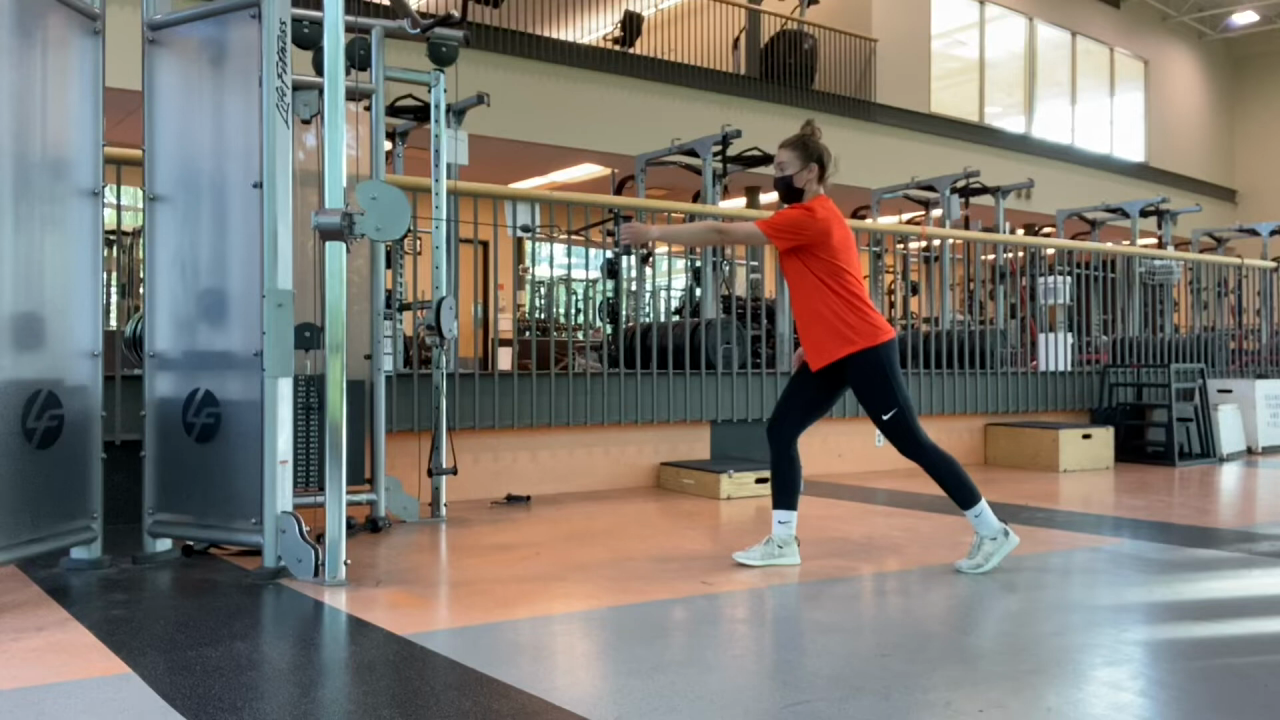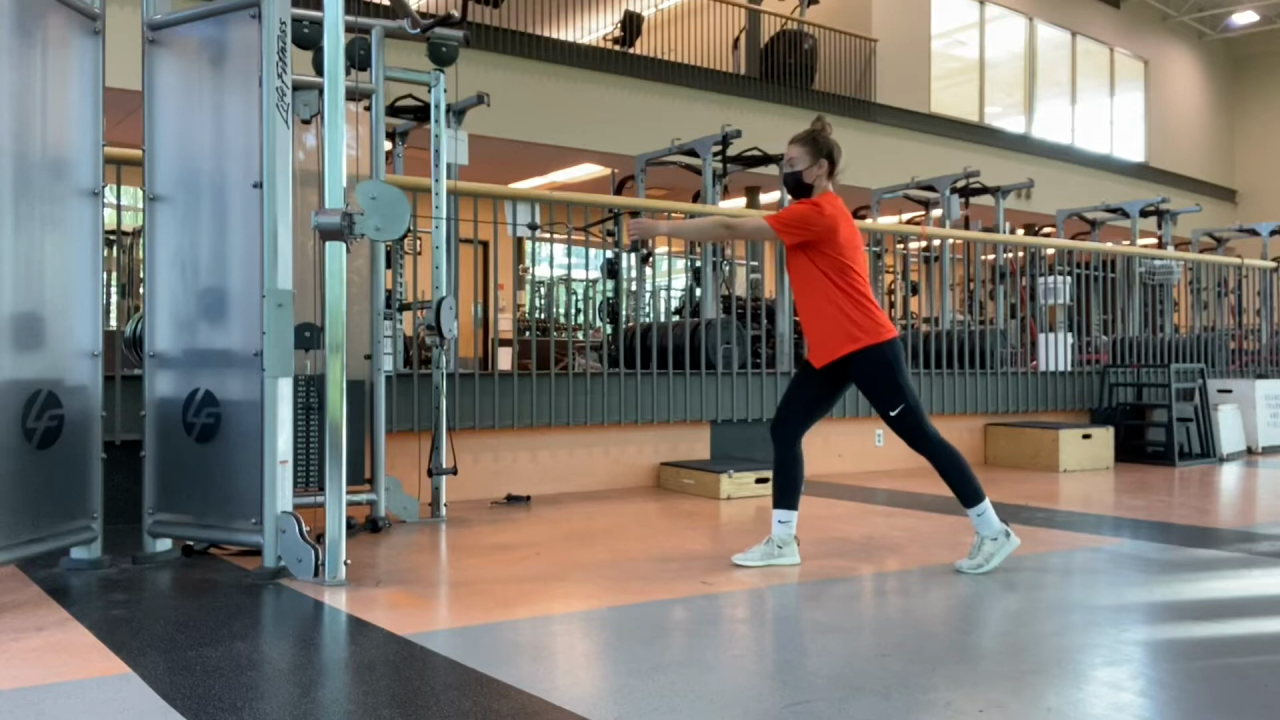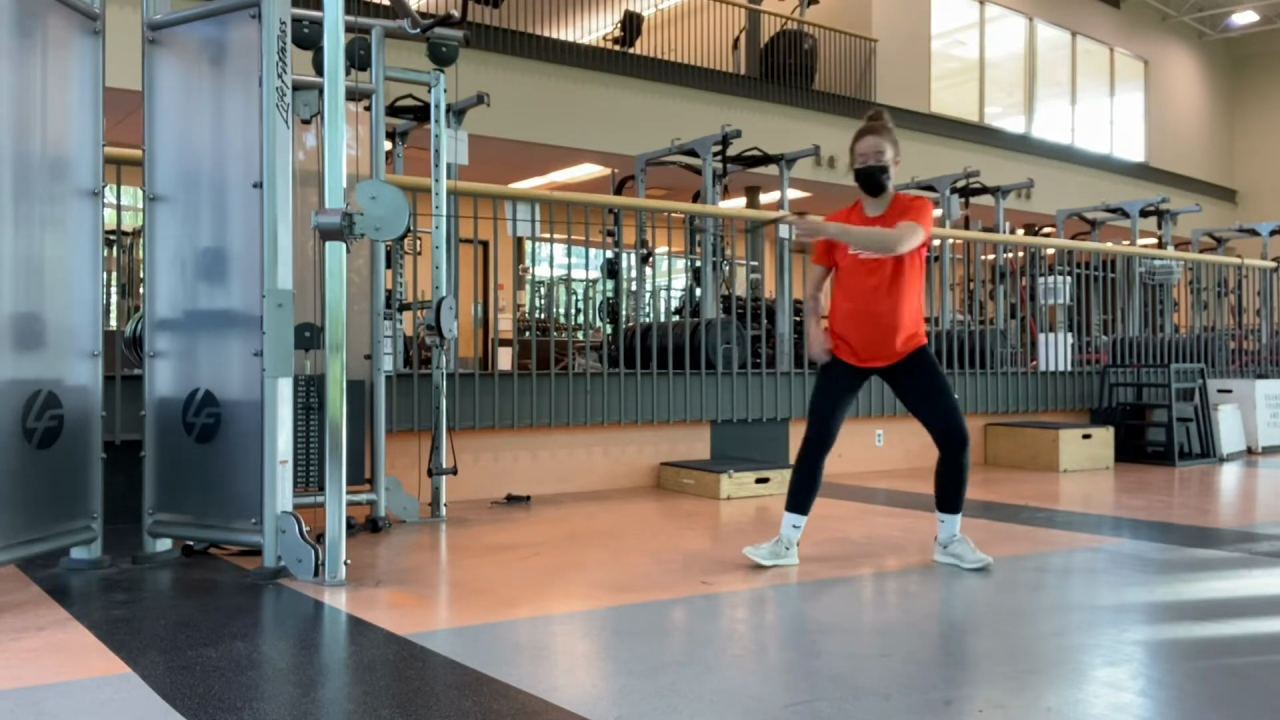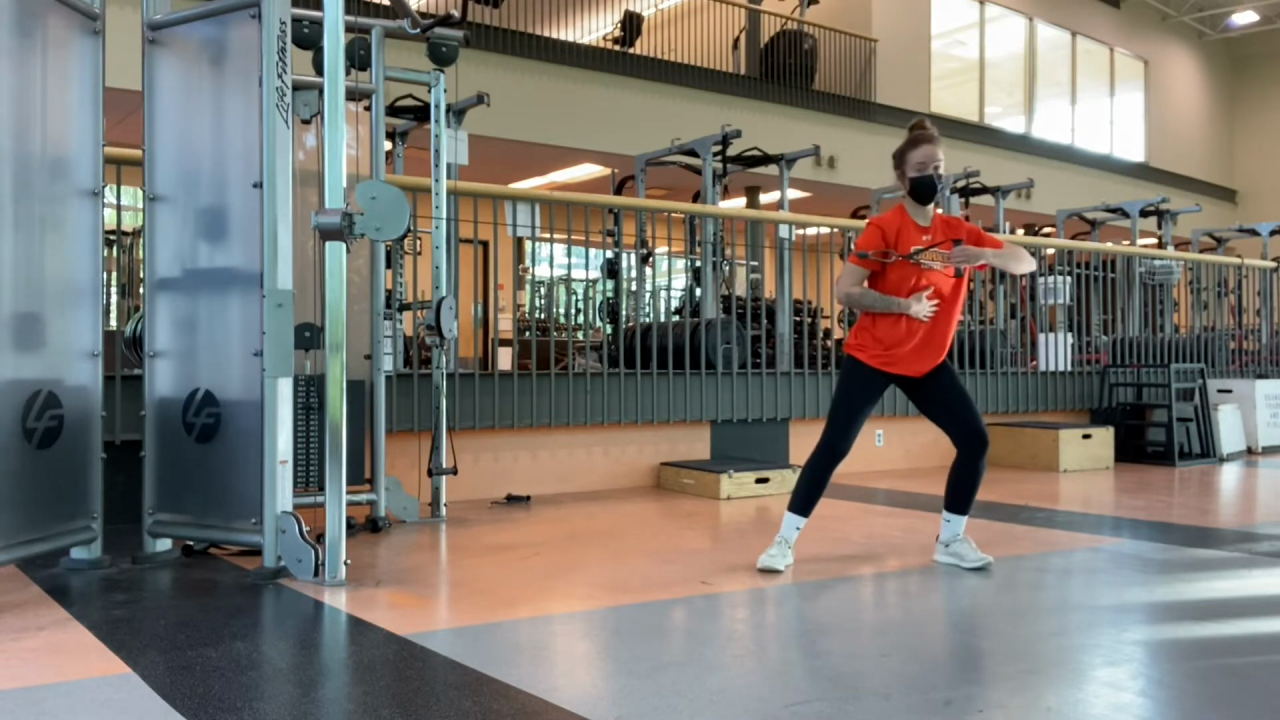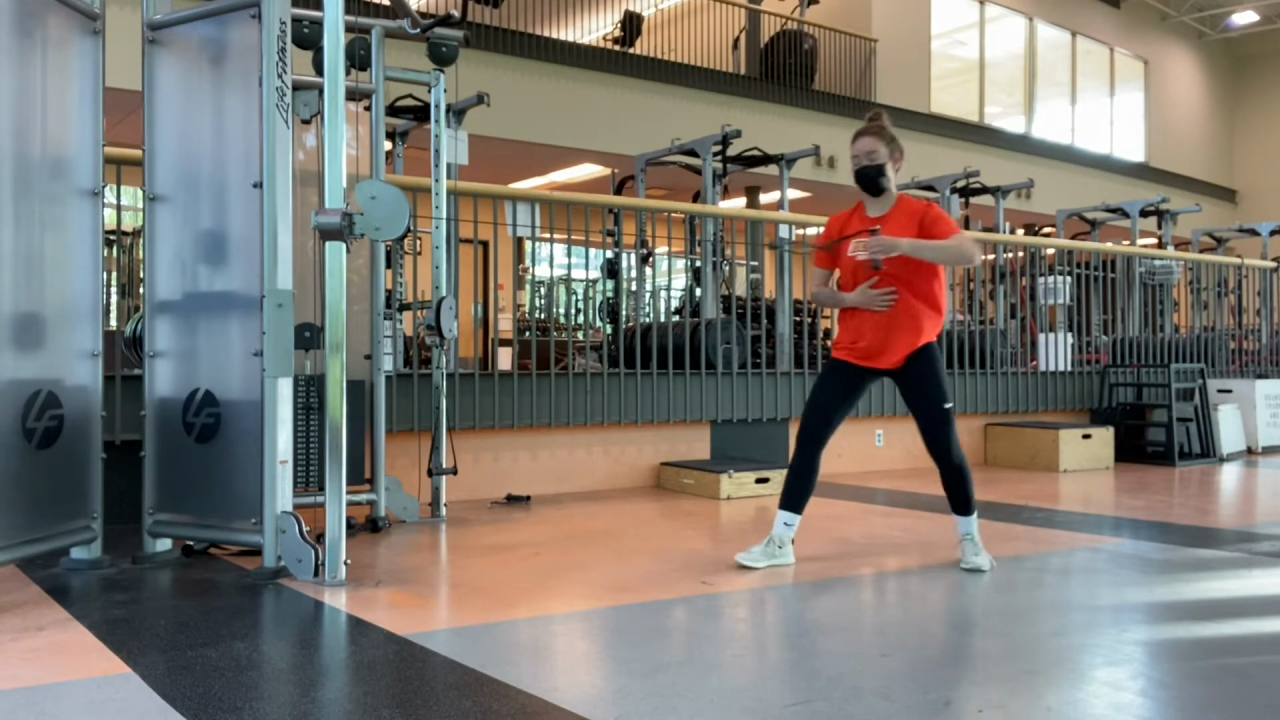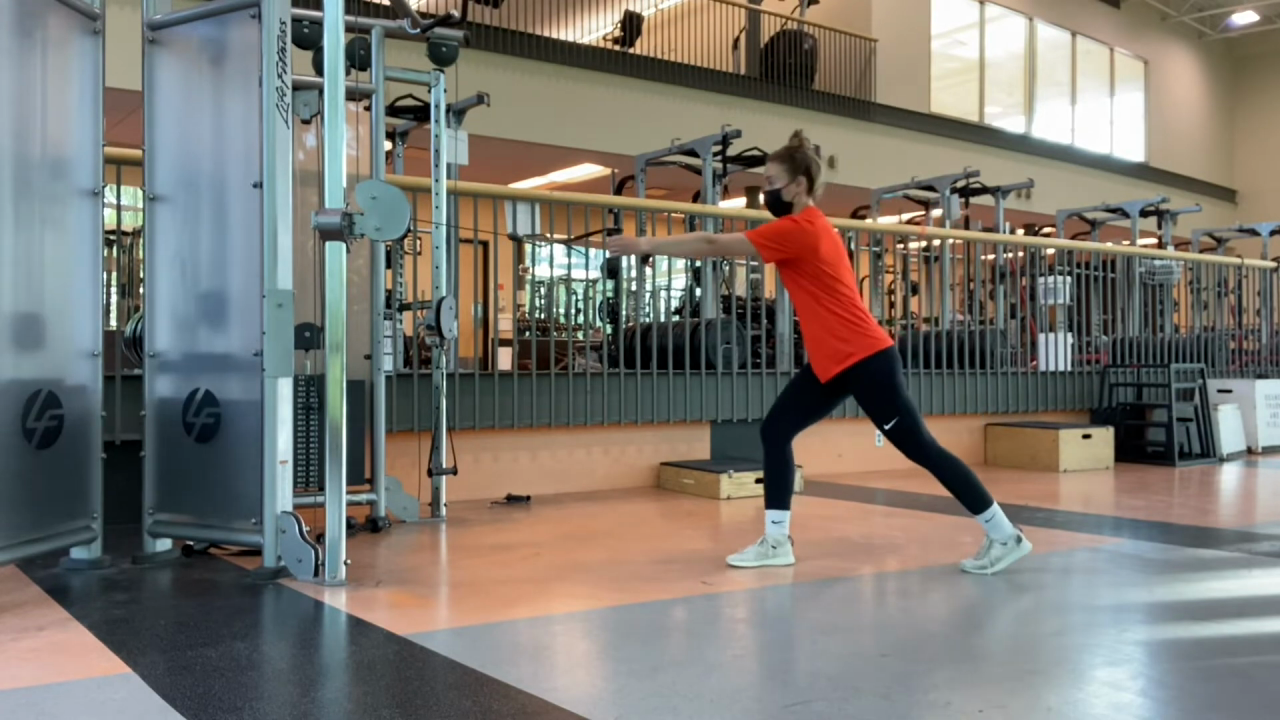
dt=0.7s
person 1, frame 1
left shoulder: (811, 217)
right shoulder: (809, 218)
left elbow: (724, 234)
left wrist: (653, 233)
right wrist: (809, 343)
left hip: (865, 350)
right hip: (830, 355)
left knee: (911, 442)
right knee: (780, 431)
left ankle: (991, 531)
right ankle: (783, 541)
person 1, frame 2
left shoulder: (818, 212)
right shoulder: (815, 215)
left elbow: (732, 228)
left wrist: (662, 226)
left hip: (869, 348)
right hip: (831, 353)
left knee: (921, 437)
right knee: (784, 431)
left ankle: (993, 531)
right ankle: (782, 541)
person 1, frame 3
left shoulder: (915, 209)
right shoulder: (838, 223)
left elbow: (899, 241)
right elbow: (814, 286)
left wrist: (829, 232)
right wrist: (815, 327)
left hip: (906, 349)
right hip: (845, 351)
left knee: (955, 437)
right knee: (816, 440)
left ankle: (949, 538)
right ankle: (787, 541)
person 1, frame 4
left shoulder: (959, 231)
right shoulder: (884, 228)
left elbow: (1026, 262)
right elbow: (845, 291)
left wrist: (986, 255)
right wrist: (903, 305)
left hip: (928, 362)
right hip: (871, 357)
left knee: (975, 440)
right knee: (834, 445)
left ankle: (951, 540)
right ankle: (784, 541)
person 1, frame 5
left shoulder: (922, 213)
right shoulder: (840, 225)
left elbow: (972, 254)
right elbow: (816, 290)
left wrist: (902, 246)
right wrist: (851, 298)
left hip: (915, 349)
right hip: (853, 352)
left knee: (944, 446)
right knee: (809, 436)
left ankle: (969, 538)
right ankle: (779, 541)
person 1, frame 6
left shoulder: (798, 230)
right shoulder: (804, 230)
left elbow: (714, 245)
left wrist: (643, 244)
left hip: (866, 359)
right hip: (830, 362)
left knee: (920, 448)
right knee: (774, 432)
left ankle: (1005, 535)
right ankle: (776, 541)
